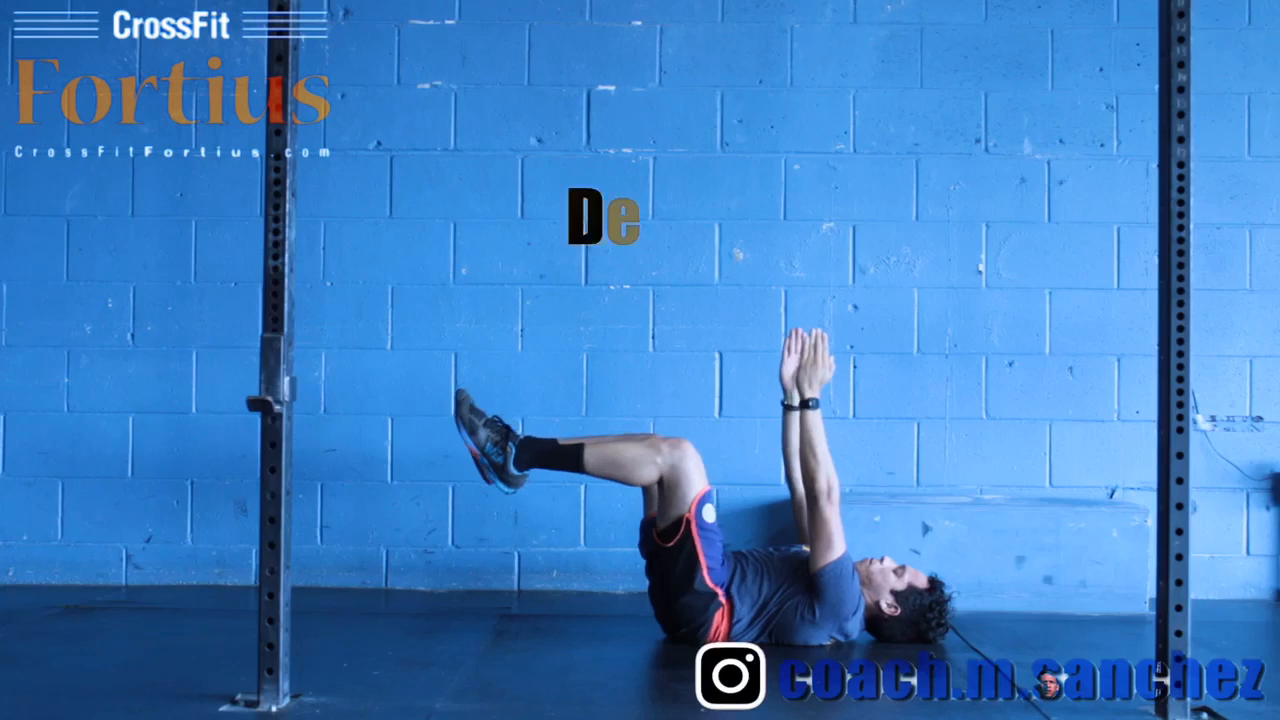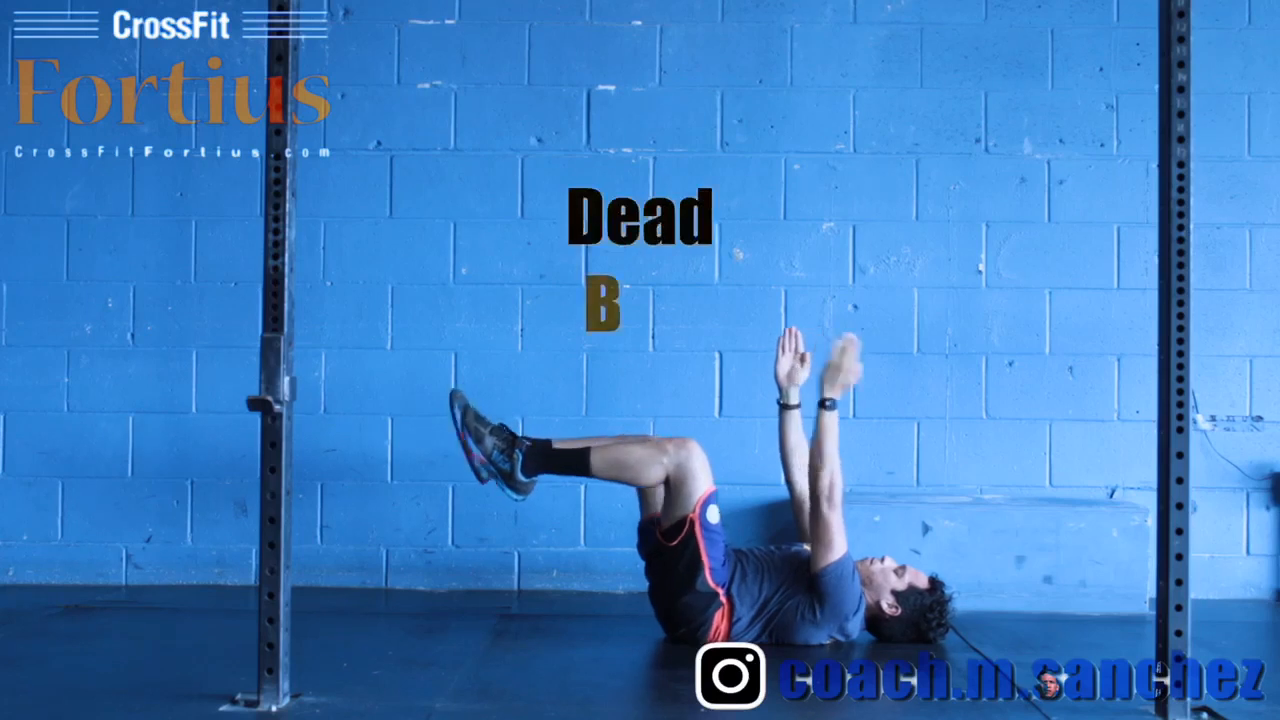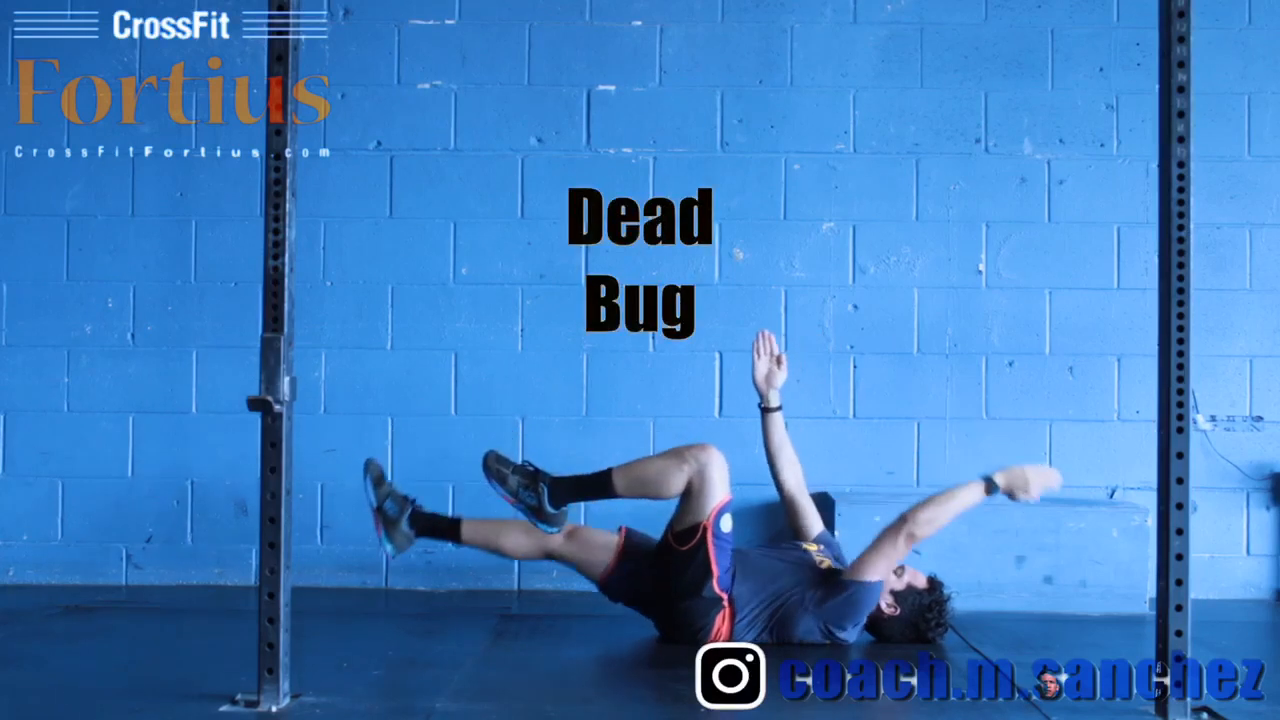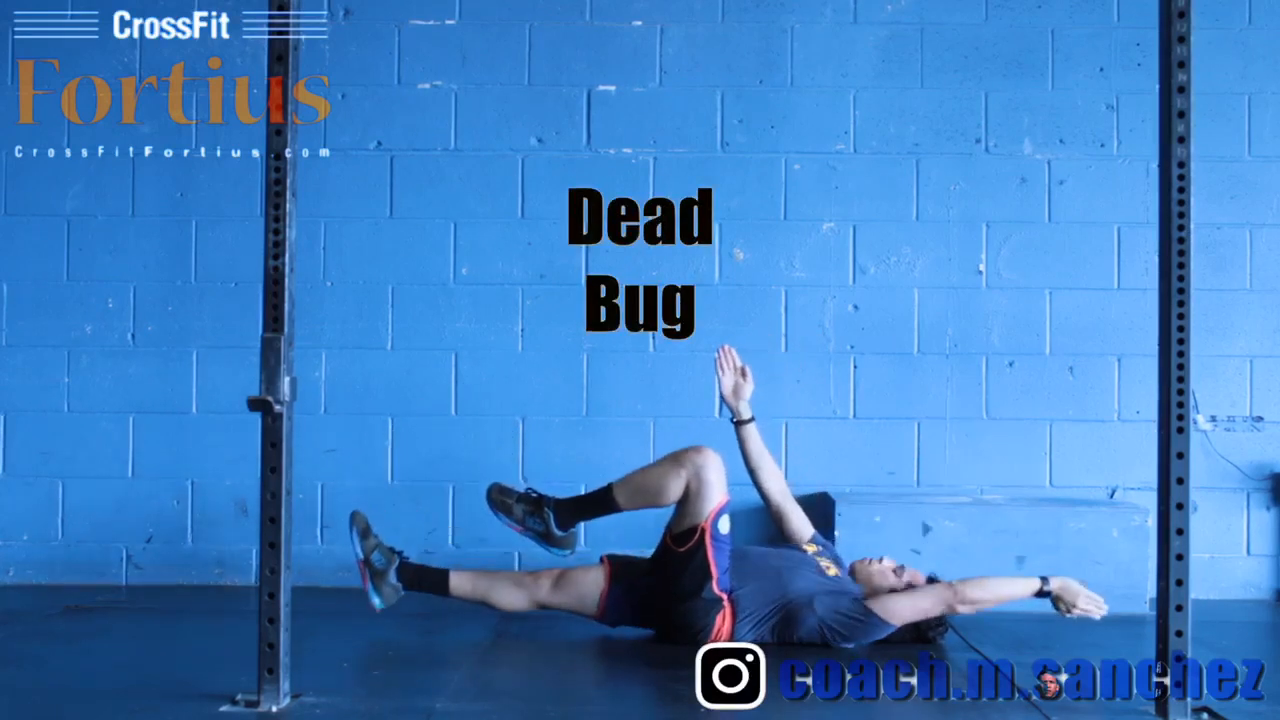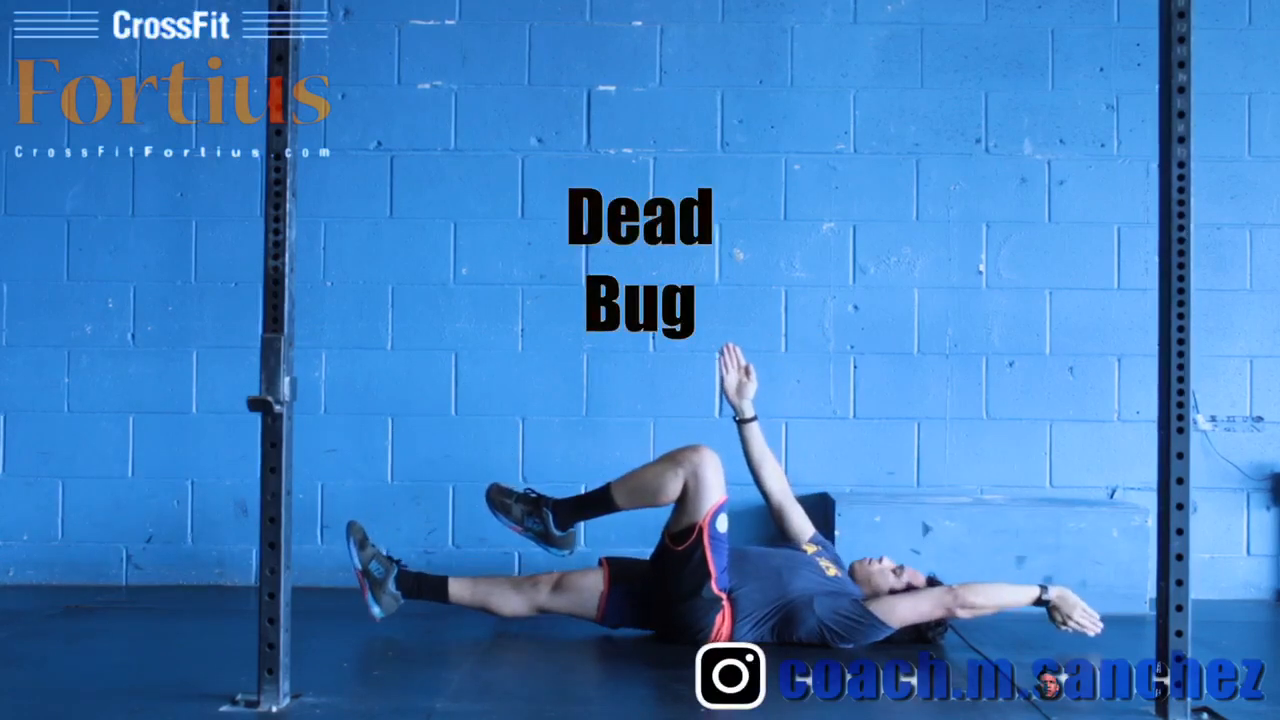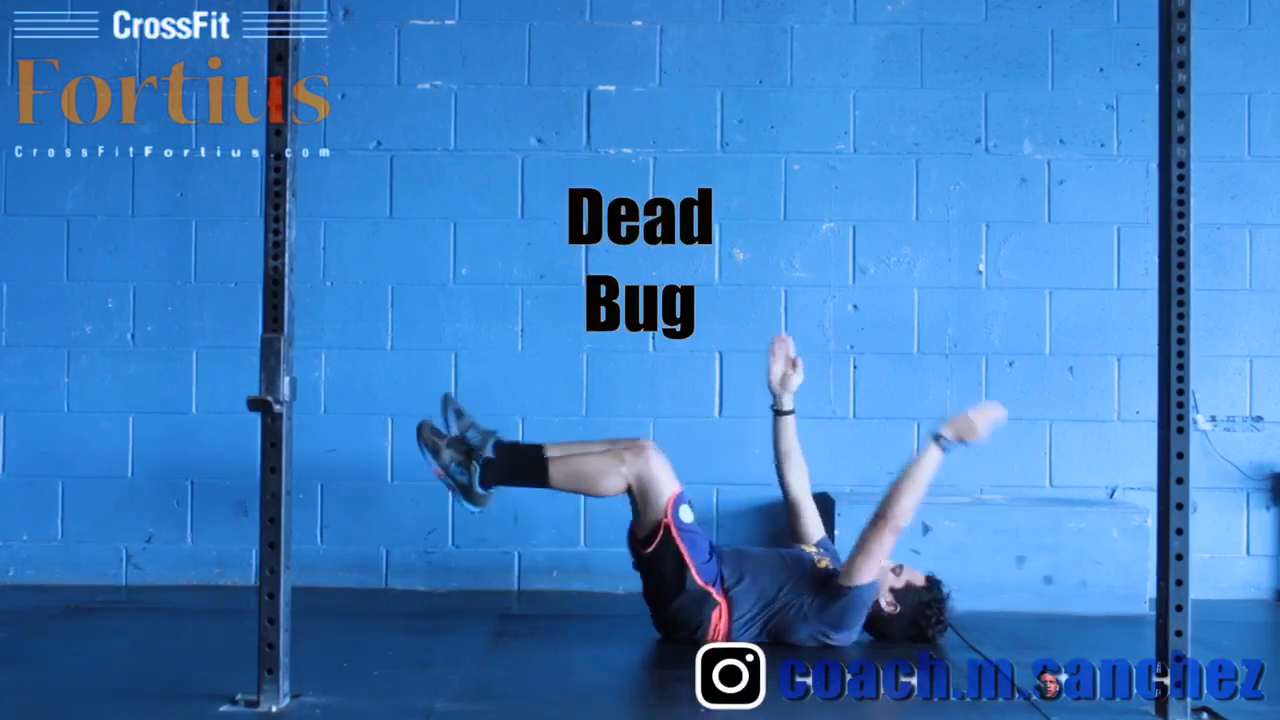
dt=0.7s
person 1, frame 1
left shoulder: (841, 604)
right shoulder: (839, 580)
left elbow: (825, 496)
right elbow: (801, 484)
left wrist: (811, 397)
right wrist: (792, 395)
left hip: (703, 604)
right hip: (697, 588)
left knee: (678, 453)
right knee: (660, 453)
left ankle: (518, 454)
right ankle: (517, 453)
person 1, frame 2
left shoulder: (842, 603)
right shoulder: (841, 579)
left elbow: (826, 499)
right elbow: (801, 485)
left wrist: (829, 398)
right wrist: (789, 393)
left hip: (704, 603)
right hip: (697, 588)
left knee: (684, 454)
right knee: (654, 452)
left ankle: (525, 462)
right ankle: (517, 453)
person 1, frame 3
left shoulder: (847, 608)
right shoulder: (830, 559)
left elbow: (908, 529)
right elbow: (792, 483)
left wrist: (993, 484)
right wrist: (770, 398)
left hip: (702, 605)
right hip: (677, 586)
left knee: (705, 459)
right knee: (560, 538)
left ankle: (555, 492)
right ankle: (416, 522)
person 1, frame 4
left shoulder: (859, 614)
right shoulder: (828, 560)
left elbow: (954, 597)
right elbow: (775, 489)
left wrist: (1048, 584)
right wrist: (742, 410)
left hip: (702, 607)
right hip: (676, 592)
left knee: (699, 463)
right knee: (544, 587)
left ankle: (560, 517)
right ankle: (402, 576)
person 1, frame 5
left shoulder: (859, 616)
right shoulder: (827, 560)
left elbow: (954, 602)
right elbow: (777, 488)
left wrist: (1045, 593)
right wrist: (745, 409)
left hip: (704, 608)
right hip: (676, 594)
left knee: (700, 461)
right knee: (541, 591)
left ankle: (560, 515)
right ankle: (399, 585)
person 1, frame 6
left shoulder: (846, 612)
right shoulder: (825, 562)
left elbow: (886, 526)
right elbow: (796, 485)
left wrist: (942, 439)
right wrist: (783, 399)
left hip: (700, 603)
right hip: (701, 587)
left knee: (642, 463)
right knee: (639, 451)
left ankle: (483, 476)
right ankle: (494, 453)
